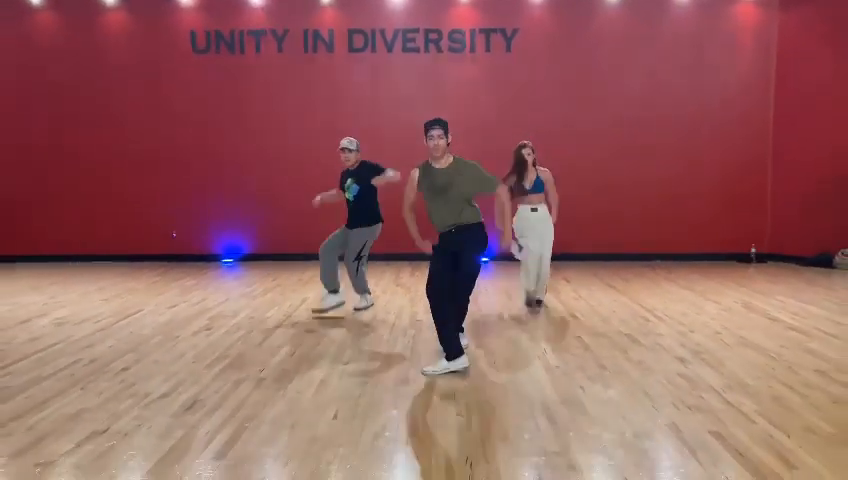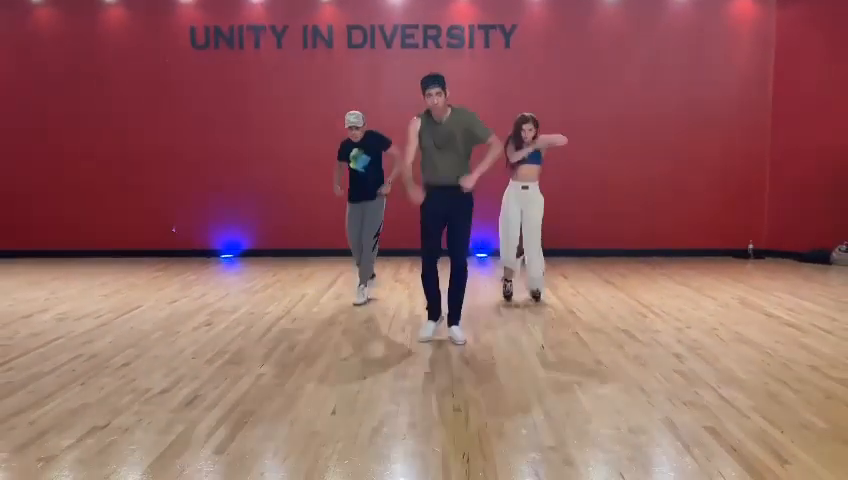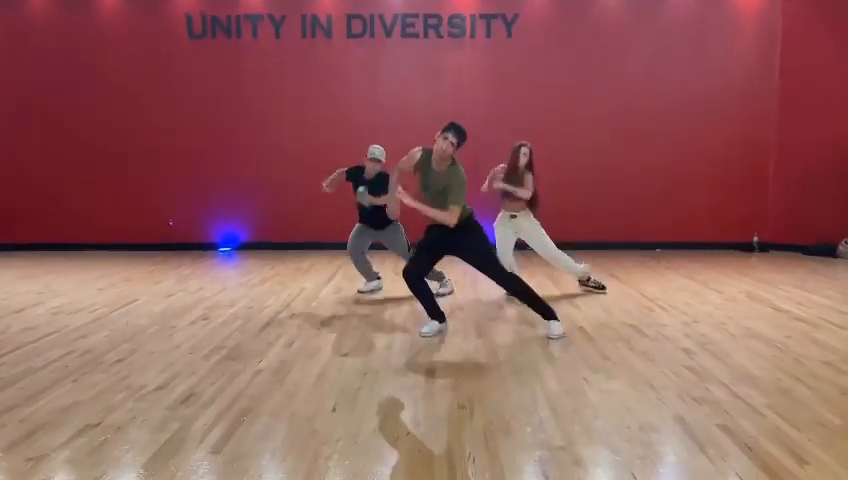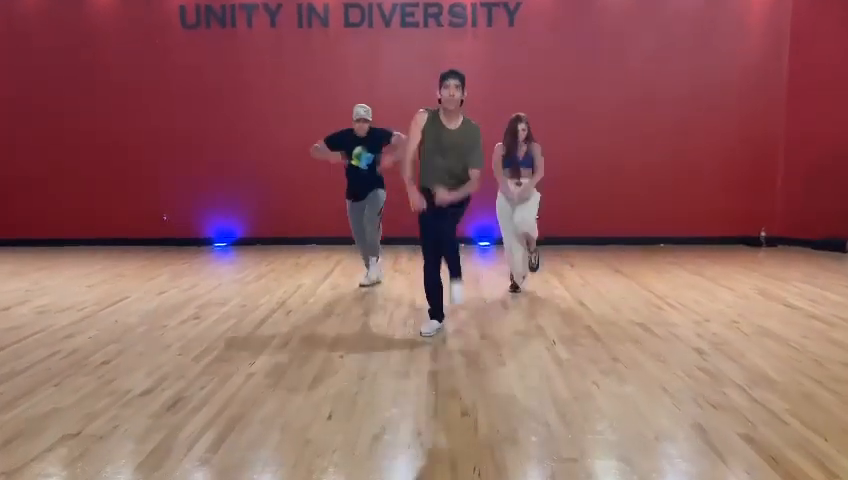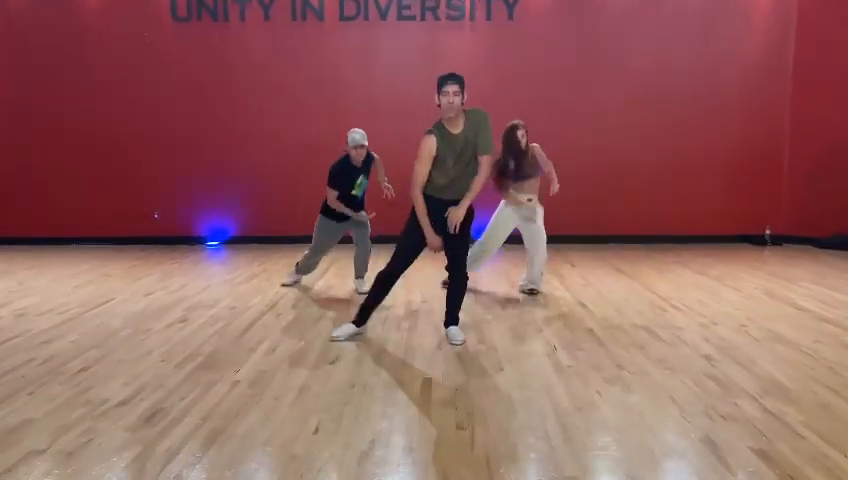
dt=0.5s
person 1, frame 1
left shoulder: (467, 168)
right shoulder: (419, 174)
left elbow: (501, 189)
right elbow: (407, 208)
left wrist: (506, 228)
right wrist: (419, 239)
left hip: (472, 234)
right hip: (445, 239)
left knee: (462, 286)
right knee: (436, 290)
left ankle: (456, 328)
right ankle: (454, 355)
person 1, frame 2
left shoulder: (466, 118)
right shoulder: (418, 123)
left elbow: (495, 146)
right elbow: (407, 162)
left wrist: (474, 174)
right wrist: (410, 185)
left hip: (461, 195)
right hip: (432, 195)
left knee: (459, 260)
right knee: (428, 257)
left ankle: (454, 322)
right ankle: (433, 317)
person 1, frame 3
left shoulder: (456, 176)
right shoulder: (419, 155)
left elbow: (451, 219)
right elbow: (397, 171)
left wrist: (413, 203)
right wrist: (394, 197)
left hip: (465, 229)
right hip: (437, 230)
left knee: (501, 276)
right knee: (411, 274)
left ankle: (550, 317)
right ankle: (438, 320)
person 1, frame 4
left shoulder: (472, 132)
right shoulder: (423, 118)
left elbow: (474, 181)
right elbow: (408, 158)
left wrist: (452, 195)
right wrist: (411, 188)
left hip: (455, 196)
right hip: (426, 196)
left knee: (445, 237)
right knee: (430, 259)
left ankle: (455, 276)
right ankle: (436, 316)
person 1, frame 5
left shoulder: (479, 120)
right shoulder: (432, 139)
left elbow: (485, 167)
right elbow: (416, 189)
left wrist: (464, 206)
right wrist: (429, 233)
left hip: (459, 210)
right hip: (429, 206)
left knee: (458, 273)
right knee: (395, 267)
left ankle: (452, 323)
right ankle: (359, 321)
person 2, frame 1
left shoulder: (370, 169)
right shoulder: (345, 174)
left elbow: (395, 175)
right elbow: (339, 193)
left wrist: (381, 179)
right wrist: (322, 196)
left hip: (368, 225)
right hip: (351, 226)
left knee: (352, 261)
right knee: (326, 251)
left ankle: (365, 296)
right ankle: (333, 294)
person 2, frame 2
left shoulder: (376, 139)
right shoulder: (345, 146)
left elbow: (397, 157)
right elbow: (340, 166)
left wrist: (389, 183)
right wrist: (337, 184)
left hip: (375, 198)
right hip: (354, 199)
left knee: (369, 240)
right knee: (354, 240)
left ankle: (364, 286)
right ankle: (368, 277)
person 2, frame 3
left shoulder: (385, 180)
right shoulder: (355, 172)
left elbow: (394, 214)
right elbow: (342, 173)
left wrist: (373, 200)
right wrist: (329, 182)
left hip: (387, 225)
right hip: (365, 225)
left knee: (409, 256)
right knee: (353, 250)
left ankle: (442, 280)
right ankle: (373, 280)
person 2, frame 4
left shoulder: (379, 134)
right shoulder: (342, 137)
left elbow: (402, 139)
right elbow: (315, 150)
left wrist: (390, 156)
right wrist: (331, 157)
left hip: (375, 191)
right hip: (354, 194)
left knee: (372, 222)
right knee: (360, 237)
left ankle: (375, 258)
right ankle: (372, 269)
person 2, frame 5
left shoulder: (368, 157)
right shoulder: (338, 169)
right elbow: (331, 201)
left wrist: (384, 182)
right wrist: (354, 215)
left hip: (357, 213)
right hip: (332, 216)
left knee: (364, 245)
right knee: (316, 251)
left ankle: (359, 280)
right ankle: (298, 272)
person 3, frame 1
left shoulder: (544, 173)
right shoulder: (513, 177)
left elbow: (552, 195)
left wrist: (553, 214)
left hip: (543, 216)
right hip: (523, 217)
left knee: (543, 259)
right knee: (531, 251)
left ankle: (538, 294)
person 3, frame 2
left shoulder: (540, 142)
right shoulder: (512, 144)
left elbow: (563, 140)
right elbow: (512, 157)
left wrist: (542, 141)
right wrist: (530, 147)
left hip: (533, 196)
right hip: (513, 194)
left knee: (532, 239)
right knee: (509, 235)
left ankle: (534, 284)
right ankle: (508, 277)
person 3, frame 3
left shoulder: (527, 176)
right shoulder: (504, 170)
left elbow: (527, 195)
right elbow: (493, 175)
left wrist: (505, 186)
right wrist: (487, 184)
left hip: (524, 220)
right hip: (504, 220)
left knee: (550, 251)
right knee: (504, 257)
left ankle: (583, 276)
person 3, frame 4
left shoulder: (534, 147)
right shoulder: (501, 148)
left elbow: (540, 172)
right elbow: (497, 172)
left wrist: (527, 188)
right wrist: (509, 194)
left hip: (528, 193)
right hip: (506, 194)
left knee: (523, 221)
right knee: (510, 239)
left ankle: (531, 243)
right ankle: (517, 277)
person 3, frame 5
left shoulder: (535, 150)
right shoulder: (506, 161)
left elbow: (548, 169)
right elbow: (503, 191)
left wrist: (553, 181)
right wrist: (522, 205)
left hip: (532, 206)
right hip: (511, 207)
left knee: (538, 245)
right knee: (487, 242)
left ankle: (531, 283)
